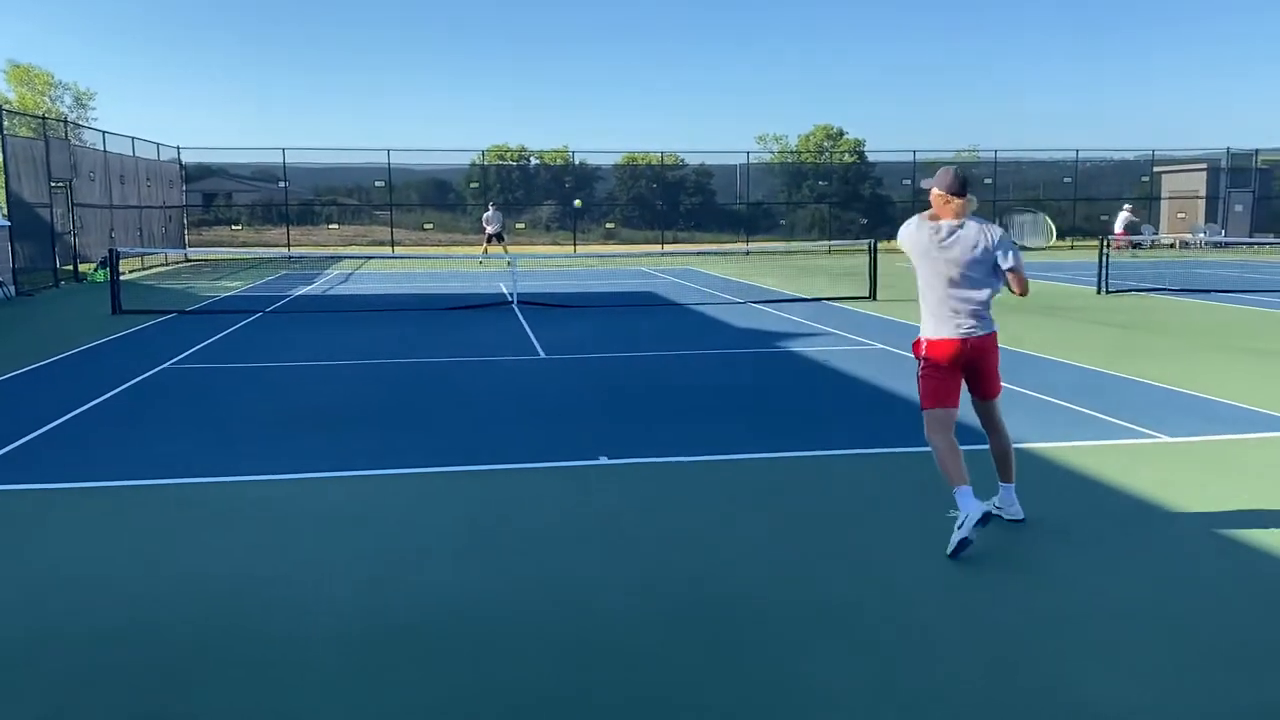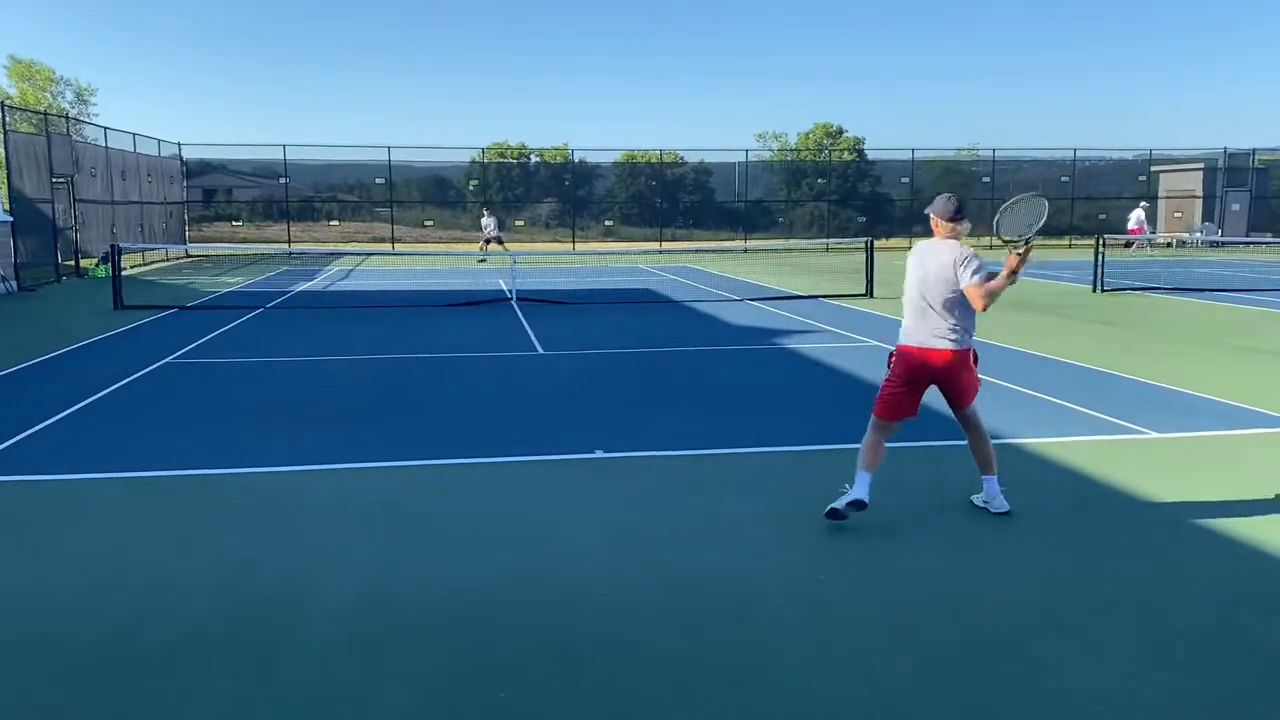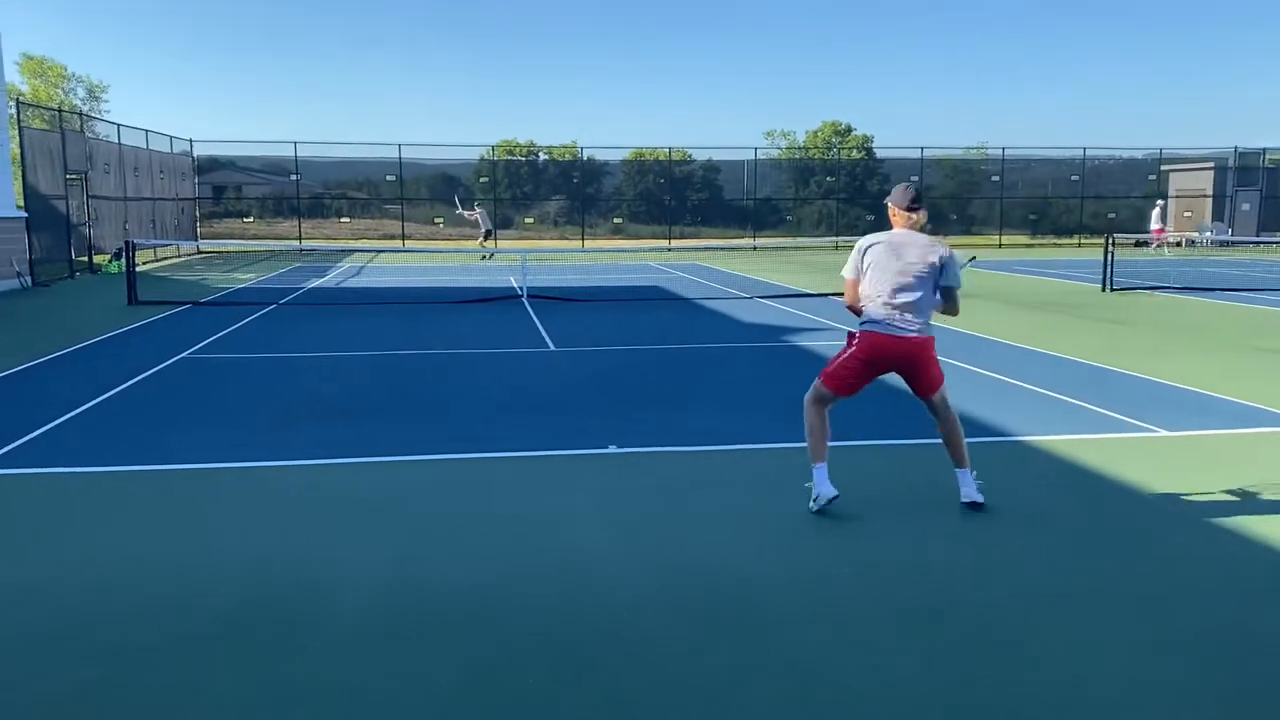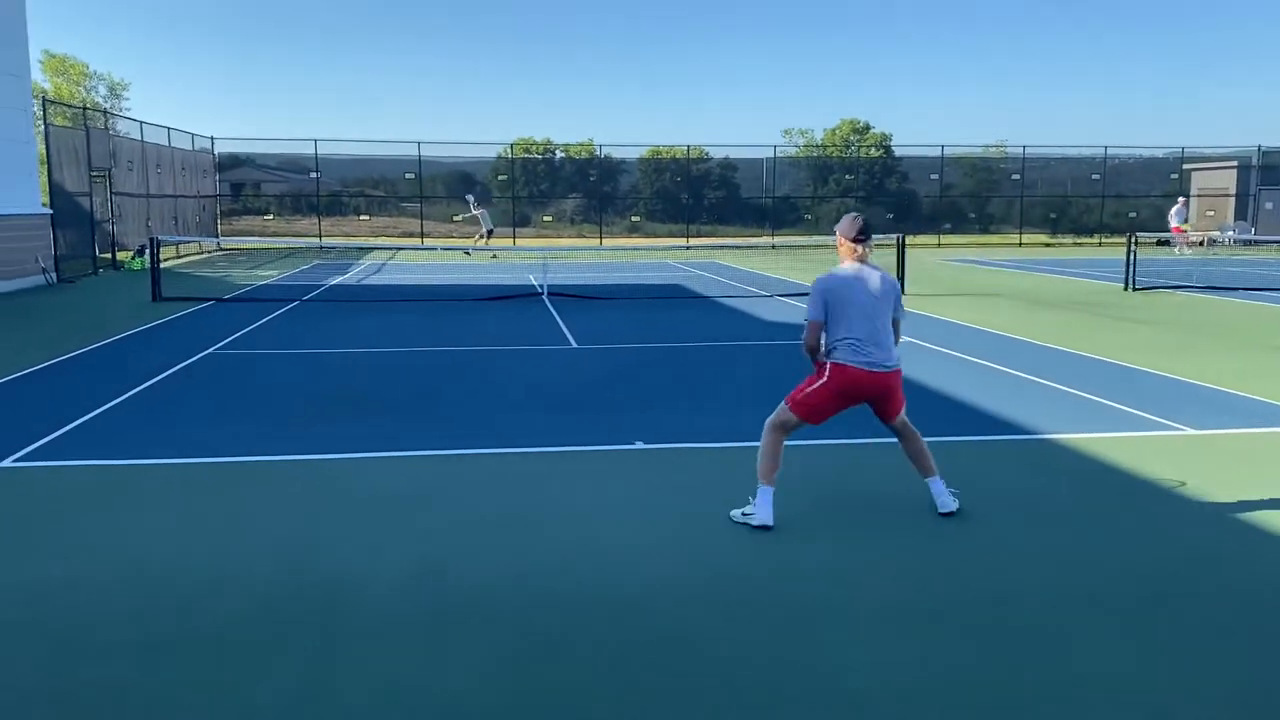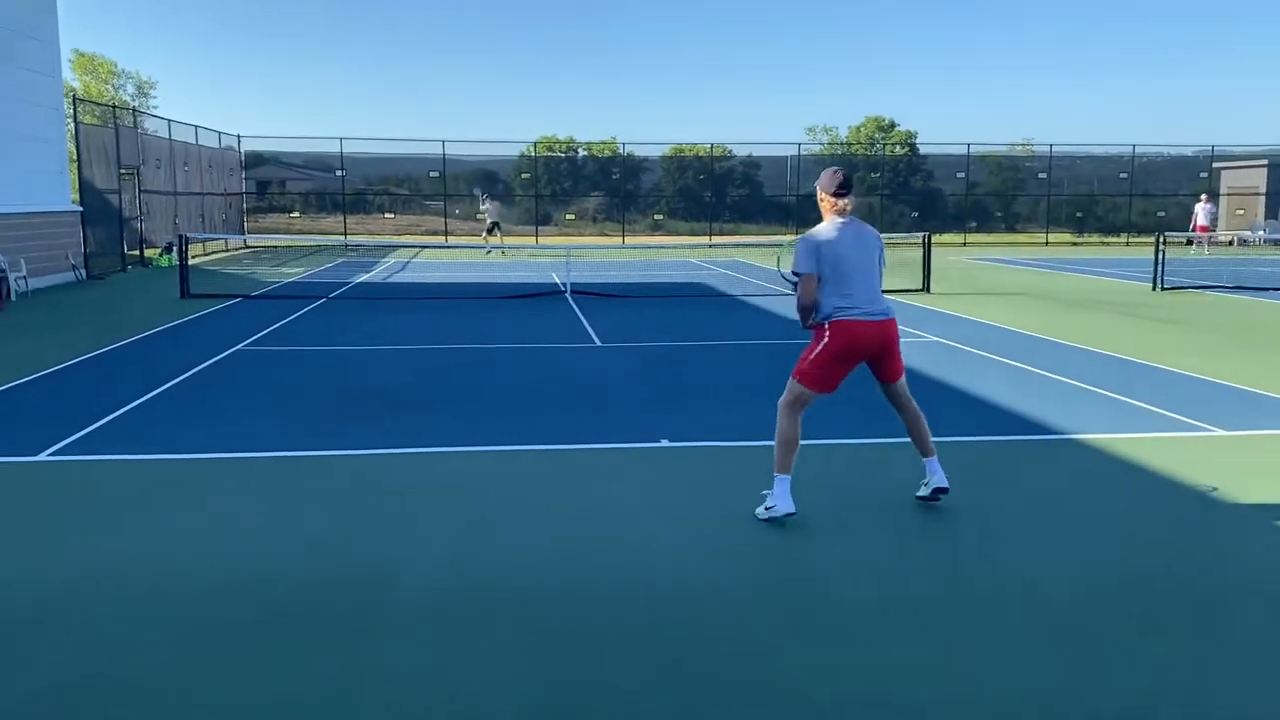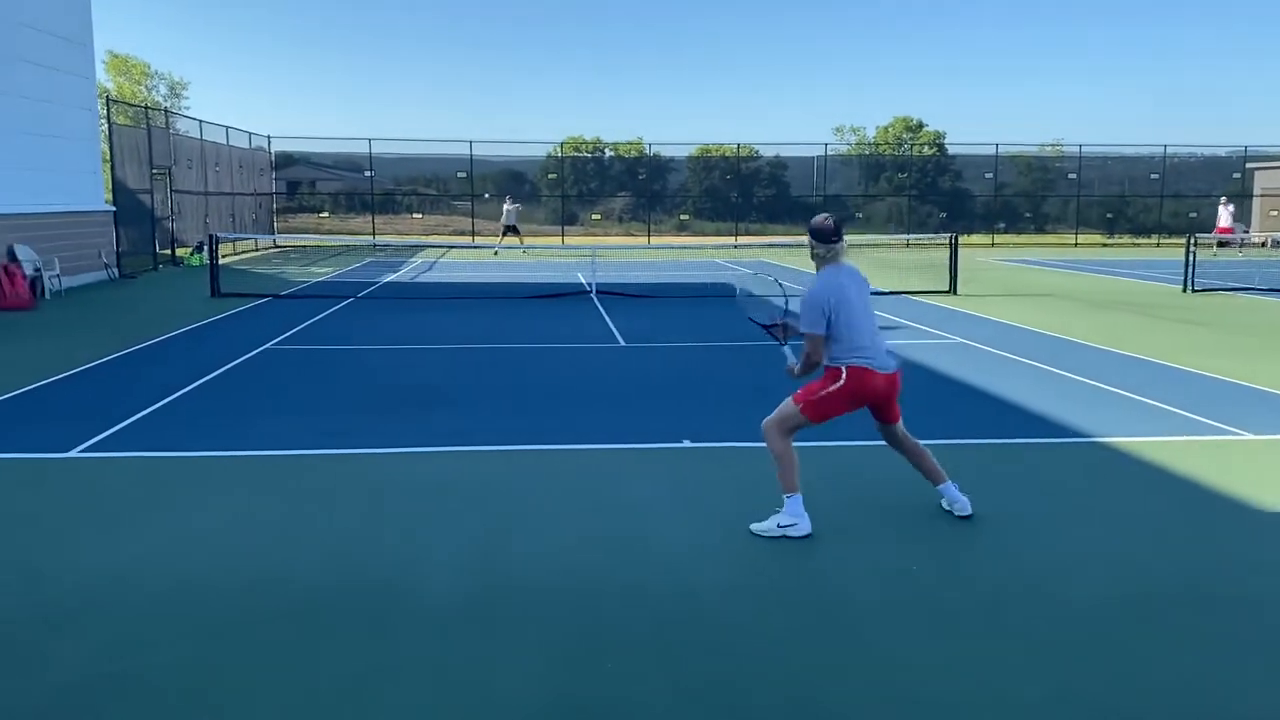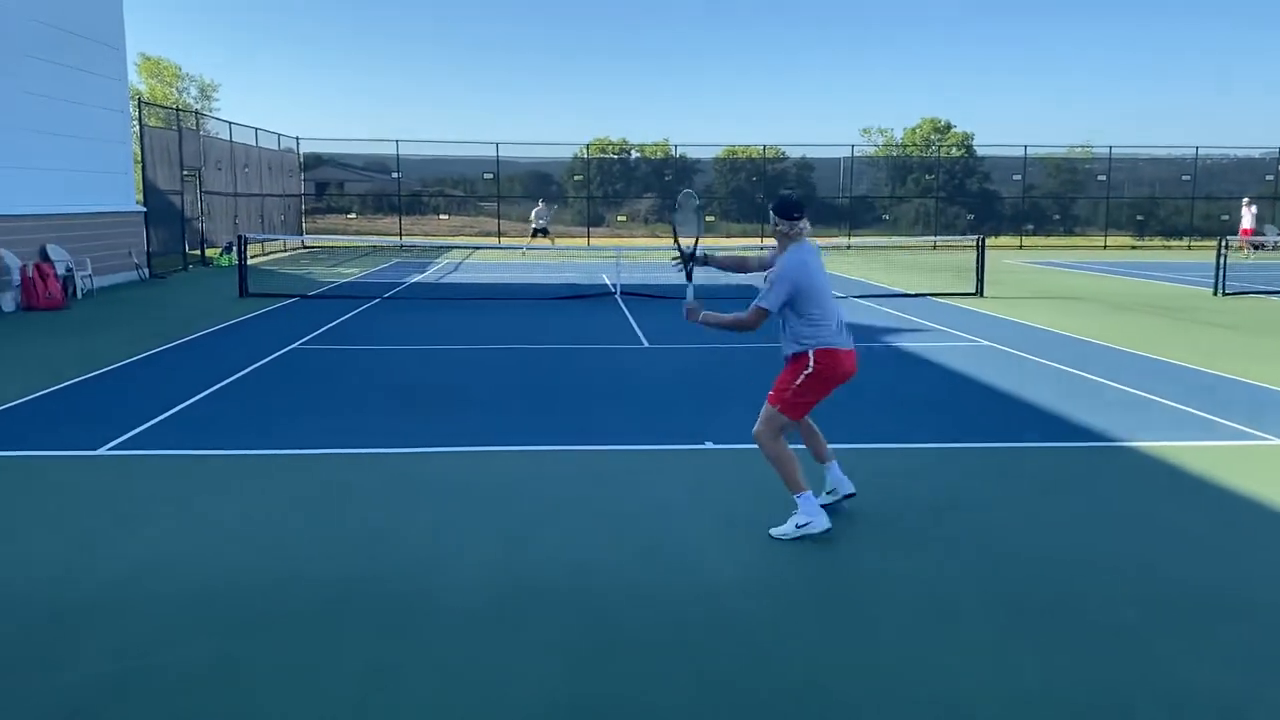
dt=0.3s
person 1, frame 1
left shoulder: (912, 231)
right shoulder: (990, 234)
right elbow: (1021, 288)
right wrist: (1008, 266)
left hip: (938, 344)
right hip: (982, 340)
left knee: (939, 431)
right knee: (991, 419)
left ankle: (969, 506)
right ankle: (1008, 499)
person 1, frame 2
left shoulder: (919, 251)
right shoulder: (966, 256)
right elbow: (980, 301)
right wrist: (1009, 272)
left hip: (910, 353)
right hip: (954, 355)
left knee: (878, 429)
right knee: (970, 420)
left ankle: (859, 490)
right ankle: (992, 493)
person 1, frame 3
left shoulder: (867, 244)
right shoulder: (941, 252)
left elbow: (851, 302)
right elbow: (953, 308)
left hip: (872, 342)
right hip: (917, 346)
left knee: (815, 401)
right knee: (941, 409)
left ankle: (821, 481)
right ankle: (968, 486)
person 1, frame 4
left shoulder: (827, 282)
right shoulder: (889, 282)
left elbow: (810, 341)
left wrist: (819, 362)
left hip: (842, 372)
right hip: (886, 374)
left knee: (775, 427)
right knee: (904, 429)
left ankle: (762, 507)
right ankle: (942, 495)
person 1, frame 5
left shoulder: (812, 239)
right shoulder: (872, 235)
left elbow: (806, 299)
left wrist: (808, 321)
left hip: (842, 332)
right hip: (884, 326)
left knee: (789, 407)
right knee: (902, 400)
left ankle: (780, 496)
right ankle: (935, 476)
person 1, frame 6
left shoulder: (817, 291)
right shoulder: (855, 277)
left elbow: (814, 356)
left wrist: (799, 370)
right wrist: (799, 328)
left hip: (852, 376)
right hip: (886, 372)
left knee: (774, 428)
right knee: (897, 437)
left ankle: (794, 515)
right ankle: (955, 497)
person 1, frame 7
left shoulder: (788, 269)
right shoulder: (805, 250)
left elbow: (750, 321)
right elbow: (753, 263)
left wrist: (701, 318)
right wrist: (704, 259)
left hip: (821, 358)
right hip: (837, 355)
left knee: (766, 434)
right knee: (794, 417)
left ankle: (810, 514)
right ankle: (838, 481)
